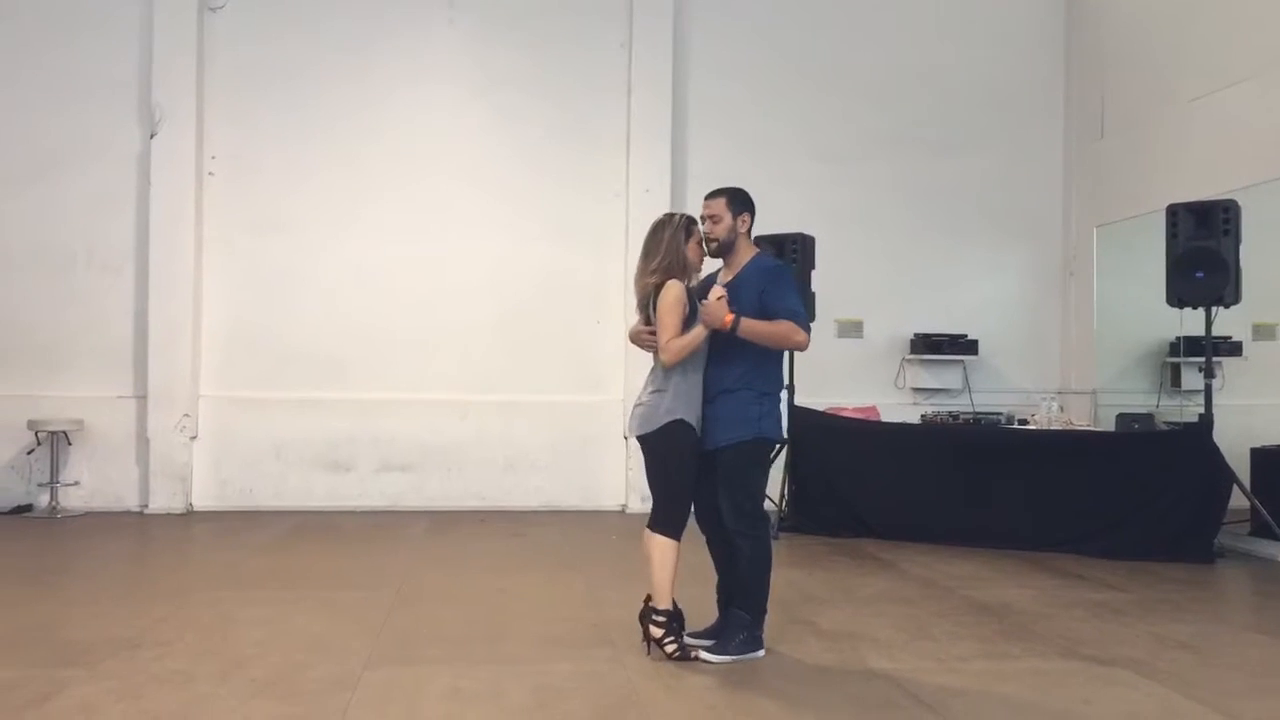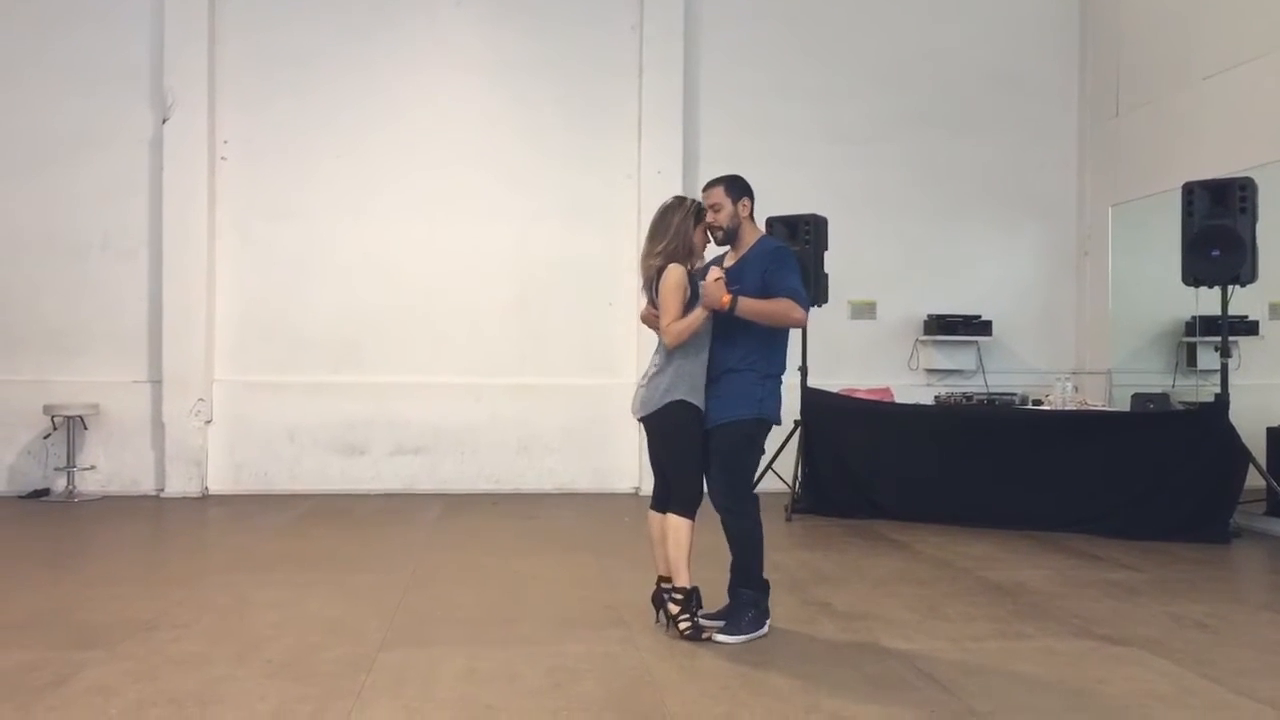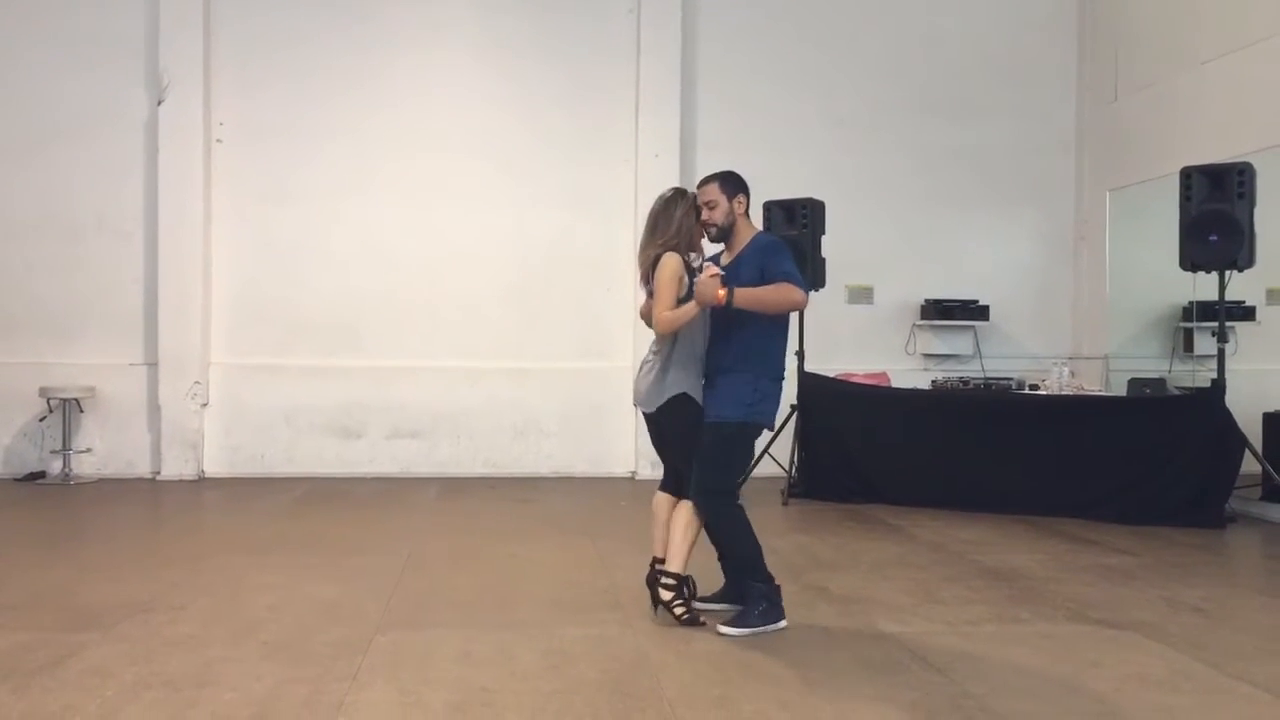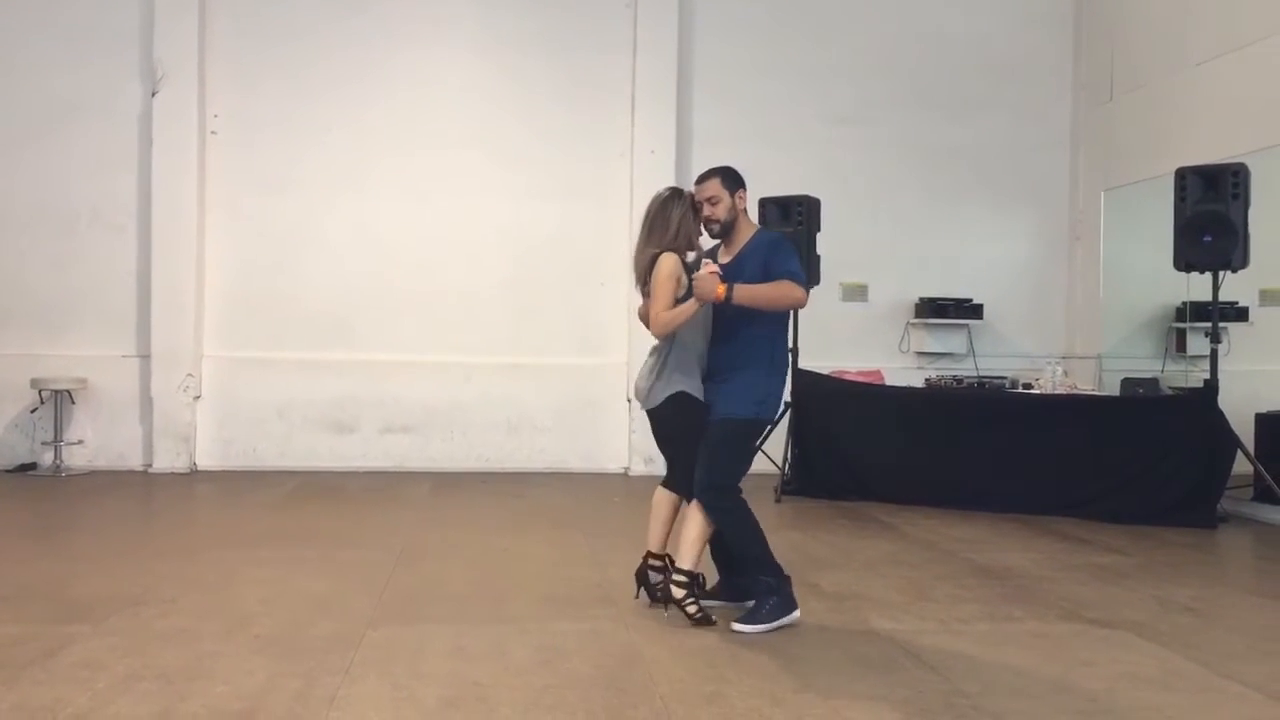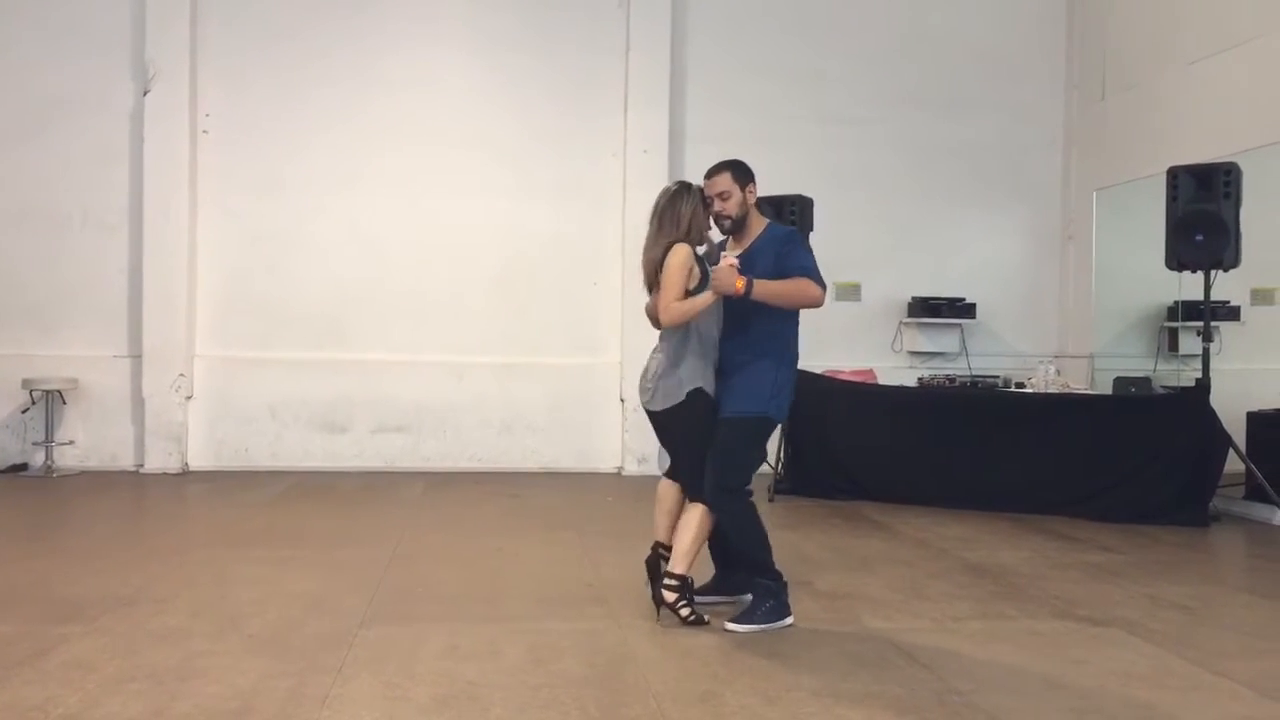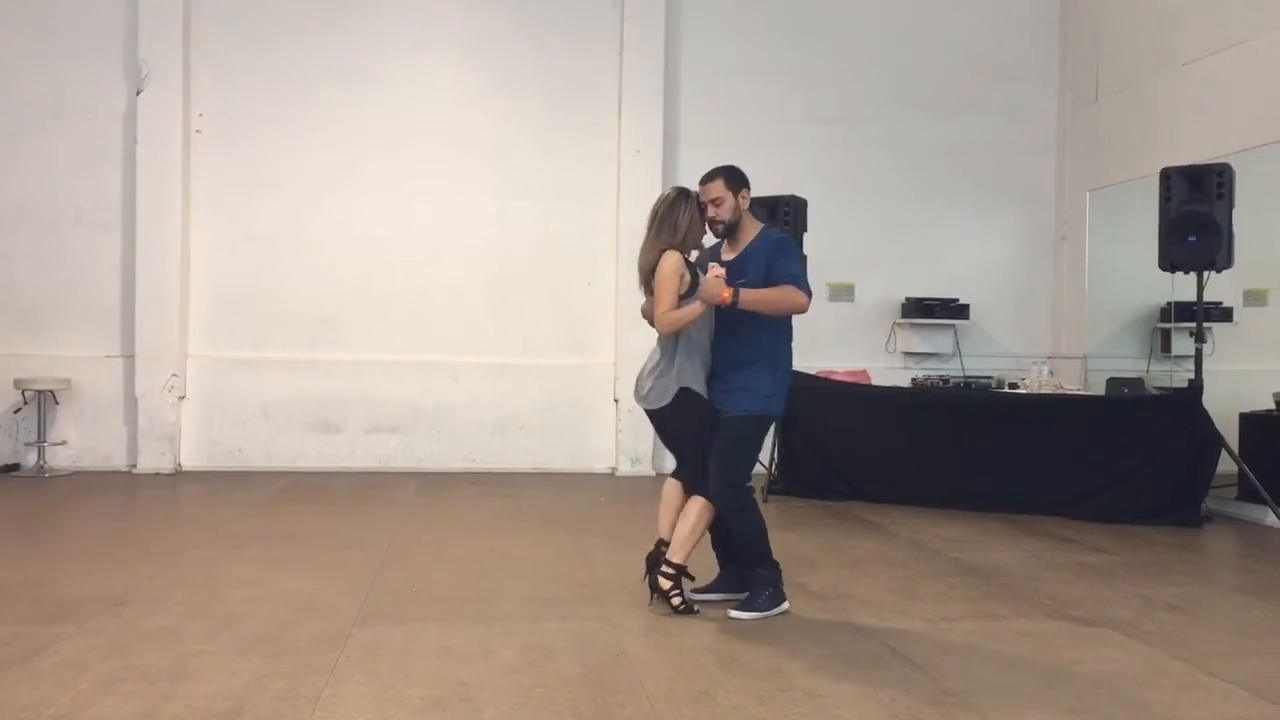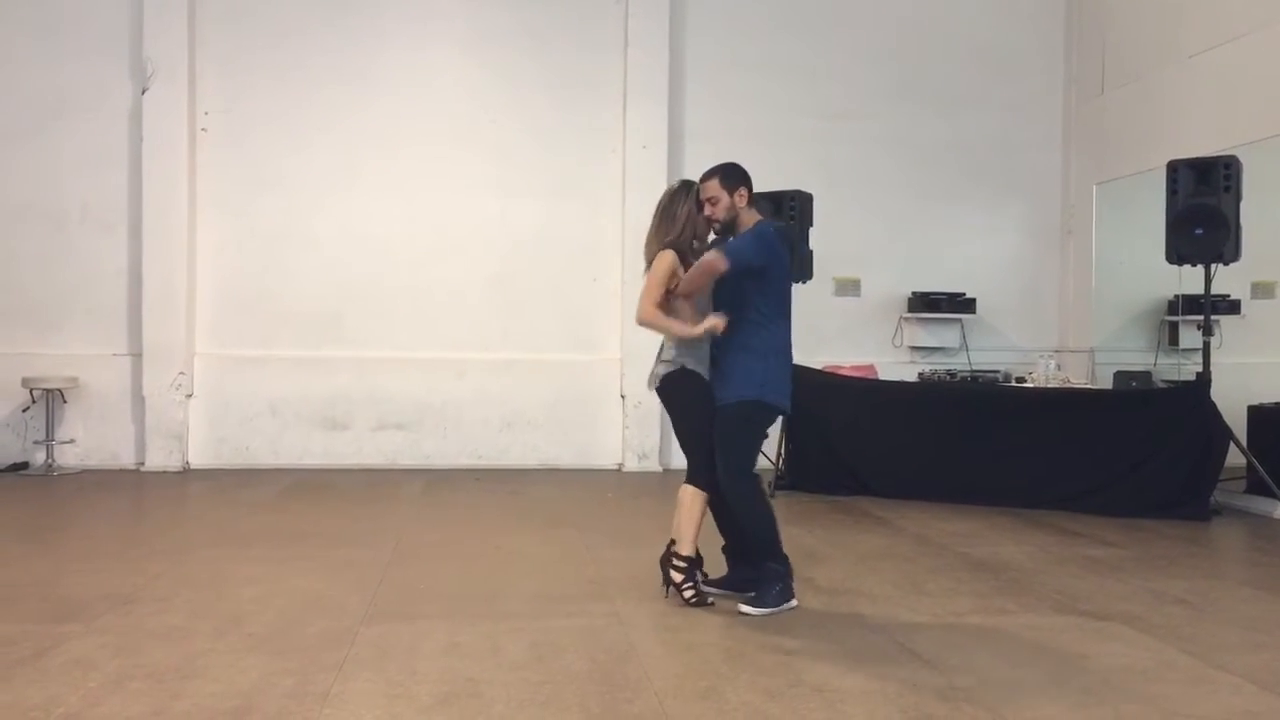
dt=0.7s
person 1, frame 1
left shoulder: (770, 273)
right shoulder: (709, 284)
left elbow: (798, 335)
left wrist: (730, 321)
right wrist: (641, 331)
left hip: (748, 421)
right hip: (710, 420)
left knee: (743, 521)
right knee: (711, 518)
left ankle: (748, 630)
right ankle: (729, 617)
person 1, frame 2
left shoulder: (773, 255)
right shoulder: (715, 266)
left elbow: (795, 311)
left wrist: (728, 301)
right wrist: (655, 315)
left hip: (747, 400)
right hip: (714, 398)
left knee: (734, 497)
right knee: (724, 497)
left ankle: (753, 606)
right ankle: (742, 600)
person 1, frame 3
left shoulder: (768, 250)
right shoulder: (713, 264)
left elbow: (796, 296)
left wrist: (724, 295)
left hip: (746, 392)
right hip: (718, 391)
left knee: (712, 492)
right knee: (709, 491)
left ankle: (765, 600)
right ankle: (739, 586)
person 1, frame 4
left shoulder: (771, 247)
right shoulder: (707, 260)
left elbow: (796, 294)
left wrist: (724, 292)
left hip: (750, 389)
right hip: (714, 388)
left knee: (716, 486)
right knee: (707, 485)
left ankle: (776, 592)
right ankle: (736, 580)
person 1, frame 5
left shoulder: (783, 242)
right shoulder: (717, 252)
left elbow: (813, 292)
left wrist: (743, 285)
right wrist: (659, 308)
left hip: (758, 389)
right hip: (722, 385)
left knee: (726, 488)
right knee: (706, 481)
left ankle: (772, 596)
right ankle: (731, 576)
person 1, frame 6
left shoulder: (776, 246)
right shoulder: (711, 257)
left elbow: (798, 298)
left wrist: (730, 296)
left hip: (754, 393)
right hip: (715, 389)
left knee: (729, 484)
right knee: (709, 481)
left ankle: (769, 585)
right ankle: (734, 574)
person 1, frame 7
left shoulder: (762, 238)
right shoulder: (738, 246)
left elbow: (711, 265)
left wrist: (678, 292)
left hip: (753, 382)
right hip: (731, 381)
left knee: (737, 476)
right knee: (717, 475)
left ankle: (777, 580)
right ankle: (745, 570)
person 2, frame 1
left shoulder: (673, 290)
right shoulder: (674, 288)
right elbow: (668, 352)
right wrist: (709, 322)
left hip: (664, 415)
right hip: (670, 416)
left knee: (663, 513)
right knee: (673, 514)
left ankle: (656, 605)
right ankle: (662, 619)
person 2, frame 2
left shoulder: (681, 273)
right shoulder: (676, 271)
right elbow: (671, 334)
right wrist: (709, 305)
left hip: (667, 398)
right hip: (673, 399)
left knee: (666, 493)
right knee: (686, 495)
left ankle: (666, 586)
right ankle: (680, 594)
person 2, frame 3
left shoulder: (675, 263)
right shoulder: (673, 260)
left elbow: (649, 313)
right elbow: (662, 322)
right wrist: (703, 300)
left hip: (662, 387)
right hip: (673, 388)
left knee: (676, 476)
left ankle: (661, 569)
right ankle: (673, 581)
person 2, frame 4
left shoulder: (677, 263)
right shoulder: (669, 261)
right elbow: (658, 323)
right wrist: (700, 298)
left hip: (671, 387)
right hip: (674, 389)
left knee: (681, 475)
left ankle: (654, 566)
person 2, frame 5
left shoulder: (682, 255)
right shoulder: (682, 252)
right elbow: (668, 314)
left wrist: (718, 287)
right wrist: (716, 291)
left hip: (665, 385)
right hip: (685, 387)
left knee: (682, 469)
right knee: (707, 488)
left ankle: (661, 557)
right ankle: (673, 583)
person 2, frame 6
left shoulder: (682, 263)
right shoulder: (672, 260)
right elbow: (664, 321)
right wrist: (708, 300)
left hip: (663, 386)
right hip: (677, 388)
left knee: (687, 469)
right knee: (710, 480)
left ankle: (663, 554)
right ankle: (669, 571)
person 2, frame 7
left shoulder: (694, 255)
right shoulder: (669, 256)
right elbow: (645, 312)
right wrist: (695, 329)
left hip: (695, 372)
right hip: (683, 372)
left knee: (701, 465)
right knee: (707, 467)
left ankle: (677, 554)
right ankle: (683, 563)
